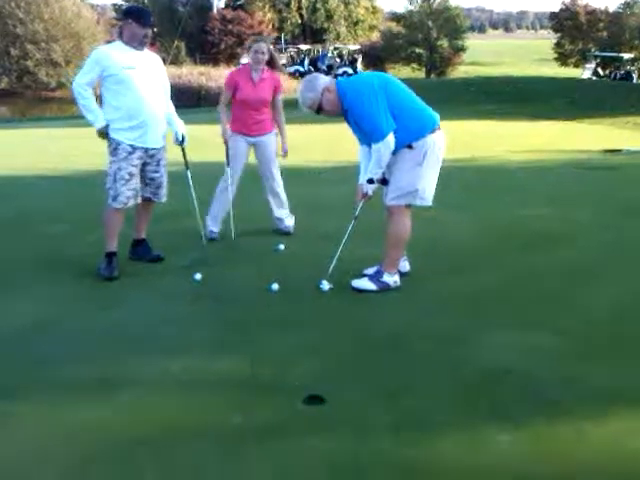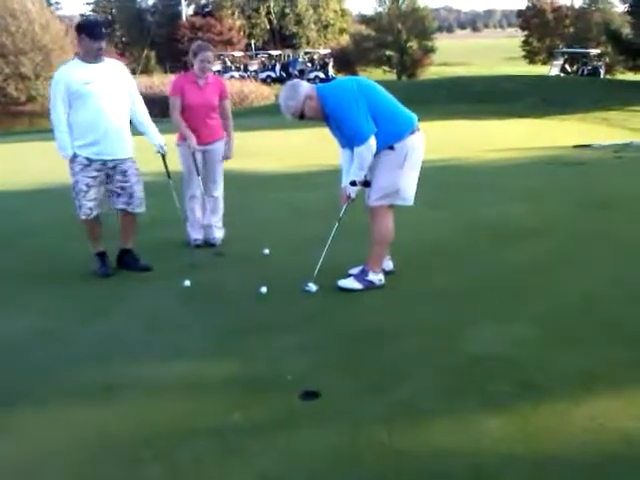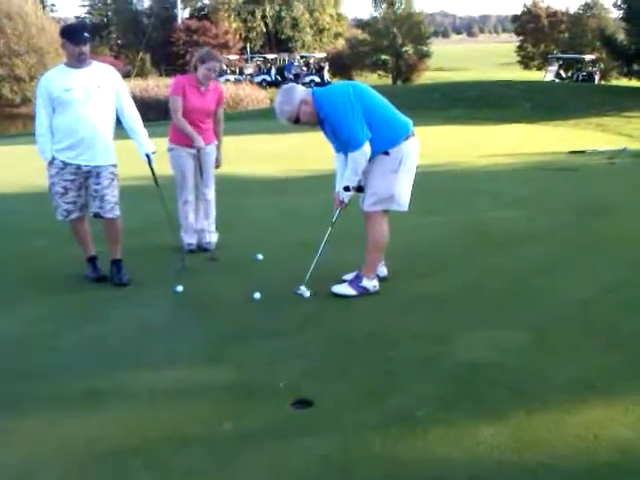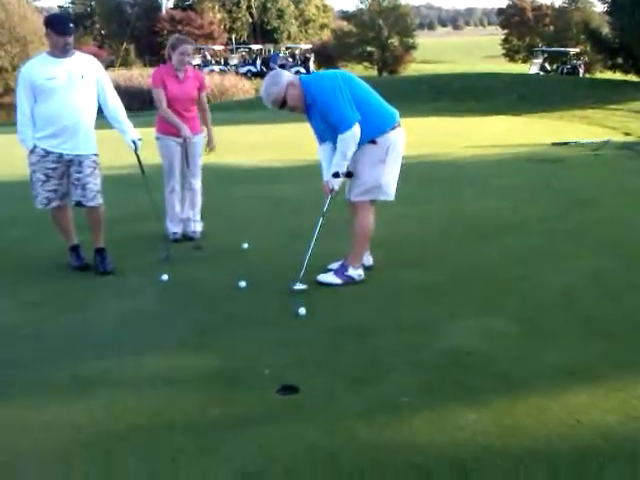
dt=1s
person 1, frame 1
left shoulder: (155, 59)
right shoulder: (105, 55)
left elbow: (164, 97)
right elbow: (80, 86)
left wrist: (177, 124)
right wrist: (99, 122)
left hip: (156, 142)
right hip: (125, 141)
left knee: (150, 195)
right knee: (119, 199)
left ankle: (139, 244)
right ankle: (110, 256)
person 1, frame 2
left shoulder: (119, 69)
right shoulder: (65, 75)
left elbow: (136, 107)
right elbow: (59, 117)
left wrist: (154, 136)
right wrist: (68, 152)
left hip: (122, 154)
right hip: (86, 156)
left knee: (133, 205)
right knee: (90, 210)
left ankle: (126, 255)
right ankle: (101, 257)
person 1, frame 3
left shoulder: (108, 74)
right shoulder: (49, 80)
left elbow: (128, 112)
right elbow: (43, 122)
left wrist: (144, 143)
right wrist: (48, 156)
left hip: (102, 159)
right hip: (65, 161)
left knee: (111, 212)
right knee: (75, 214)
left ankle: (117, 262)
right ankle: (91, 261)
person 1, frame 4
left shoulder: (90, 64)
right shoulder: (31, 70)
left elbow: (110, 101)
right elbow: (24, 111)
left wrist: (129, 131)
right wrist: (28, 144)
left hip: (84, 148)
right hip: (47, 150)
left knee: (93, 201)
right knee: (57, 202)
left ankle: (100, 250)
right ankle: (73, 248)
person 2, frame 1
left shoulder: (358, 93)
right shoulder: (349, 101)
left elbow: (384, 141)
right elbow: (367, 142)
left wrist: (371, 179)
right wrist: (364, 180)
left hip: (420, 142)
right hip: (408, 144)
left knee: (398, 206)
right knee: (396, 204)
left ankle: (389, 274)
right ankle: (398, 261)
person 2, frame 2
left shoulder: (339, 98)
right shoulder: (329, 104)
left elbow: (366, 144)
right elbow: (348, 145)
left wrist: (354, 182)
right wrist: (346, 183)
left hip: (400, 142)
right hip: (388, 145)
left knee: (380, 205)
right knee: (378, 204)
left ankle: (373, 273)
right ankle: (382, 260)
person 2, frame 3
left shoulder: (334, 102)
right shoulder: (325, 107)
left elbow: (360, 149)
right elbow: (343, 149)
left wrist: (348, 187)
right wrist: (339, 188)
left hip: (395, 147)
right hip: (383, 150)
left knee: (375, 211)
right knee: (373, 209)
left ankle: (368, 279)
right ankle: (376, 266)
person 2, frame 4
left shoulder: (324, 87)
right shoulder: (311, 100)
left elbow: (350, 131)
right elbow: (326, 140)
left wrist: (337, 172)
right wrist: (327, 177)
left hip: (382, 138)
right hip: (367, 141)
left knee: (362, 202)
right knee: (357, 200)
left ankle: (353, 268)
right ankle: (361, 256)
person 3, frame 1
left shoulder: (274, 79)
right shoulder: (235, 76)
left elbow: (278, 111)
right elbow: (223, 105)
left wrist: (283, 139)
right wrist: (226, 126)
left hip: (265, 135)
right hip: (238, 136)
left knee: (273, 179)
right knee: (230, 179)
left ankle: (284, 220)
right ankle: (213, 224)
person 3, frame 2
left shoulder: (219, 83)
right shoulder: (180, 81)
left elbow: (227, 116)
right elbow: (174, 114)
left wrist: (230, 143)
right wrist: (188, 135)
left hip: (215, 143)
right hip: (189, 143)
left knee: (214, 188)
right knee: (193, 189)
left ankle: (214, 231)
right ankle: (195, 233)
person 3, frame 3
left shoulder: (217, 90)
right shoulder: (180, 83)
left elbow: (218, 122)
right elbow: (176, 116)
left wrist: (219, 150)
right wrist: (195, 137)
left hip: (207, 146)
right hip: (181, 146)
left knee: (207, 192)
right knee: (186, 193)
left ankle: (207, 235)
right ankle: (189, 238)
person 3, frame 4
left shoulder: (197, 76)
right shoulder: (159, 74)
left elbow: (204, 108)
right elbow: (162, 108)
left wrist: (210, 134)
right wrist: (181, 127)
left hip: (195, 135)
right hip: (169, 136)
left knee: (193, 180)
right knee: (173, 181)
left ankle: (193, 224)
right ankle: (174, 226)
